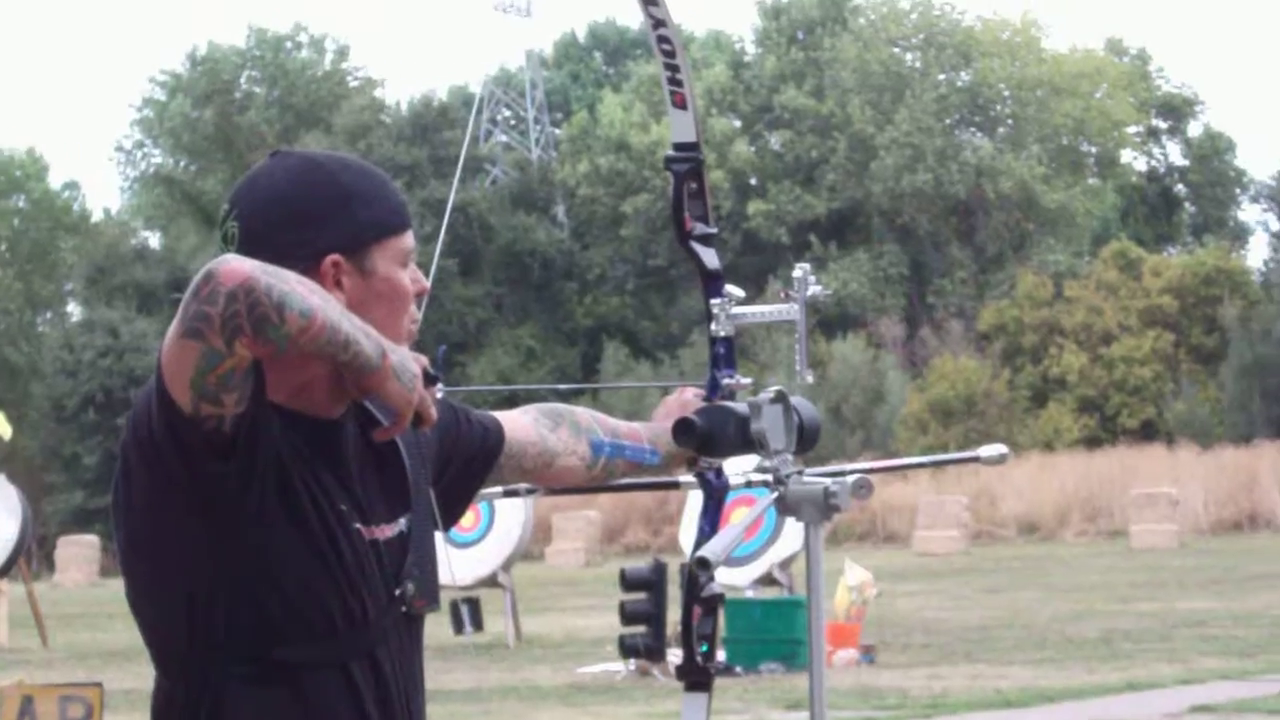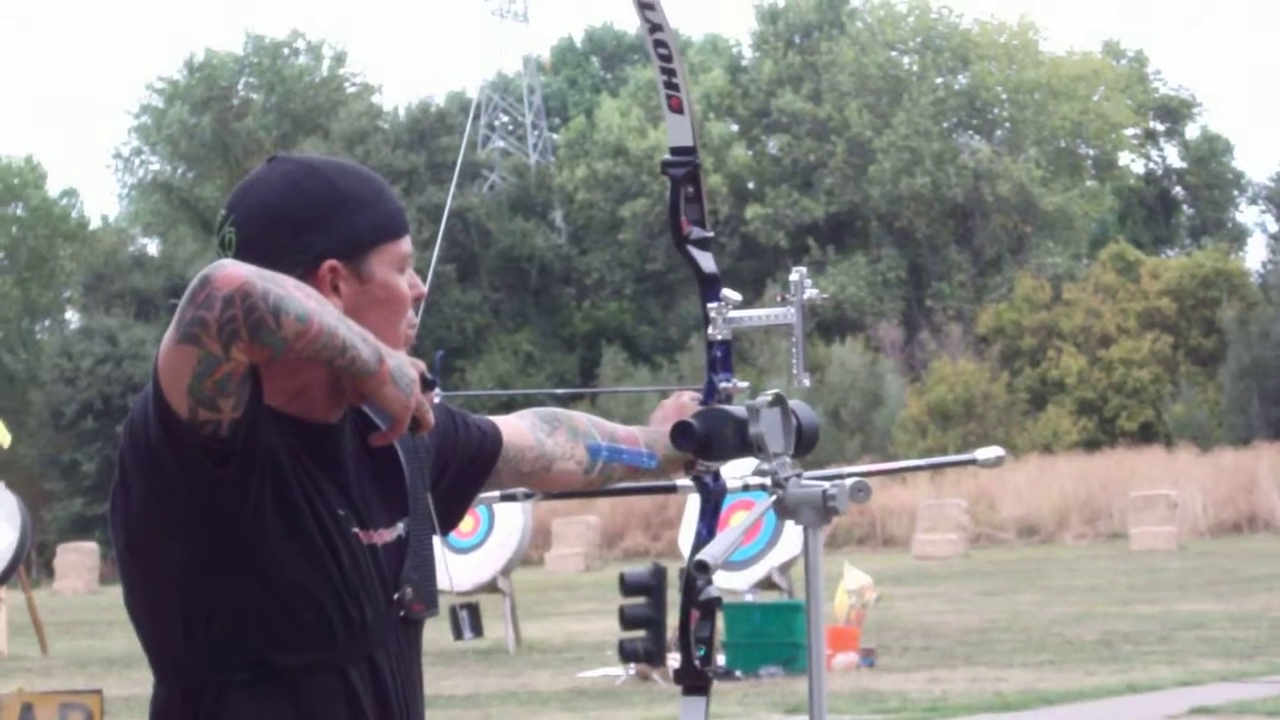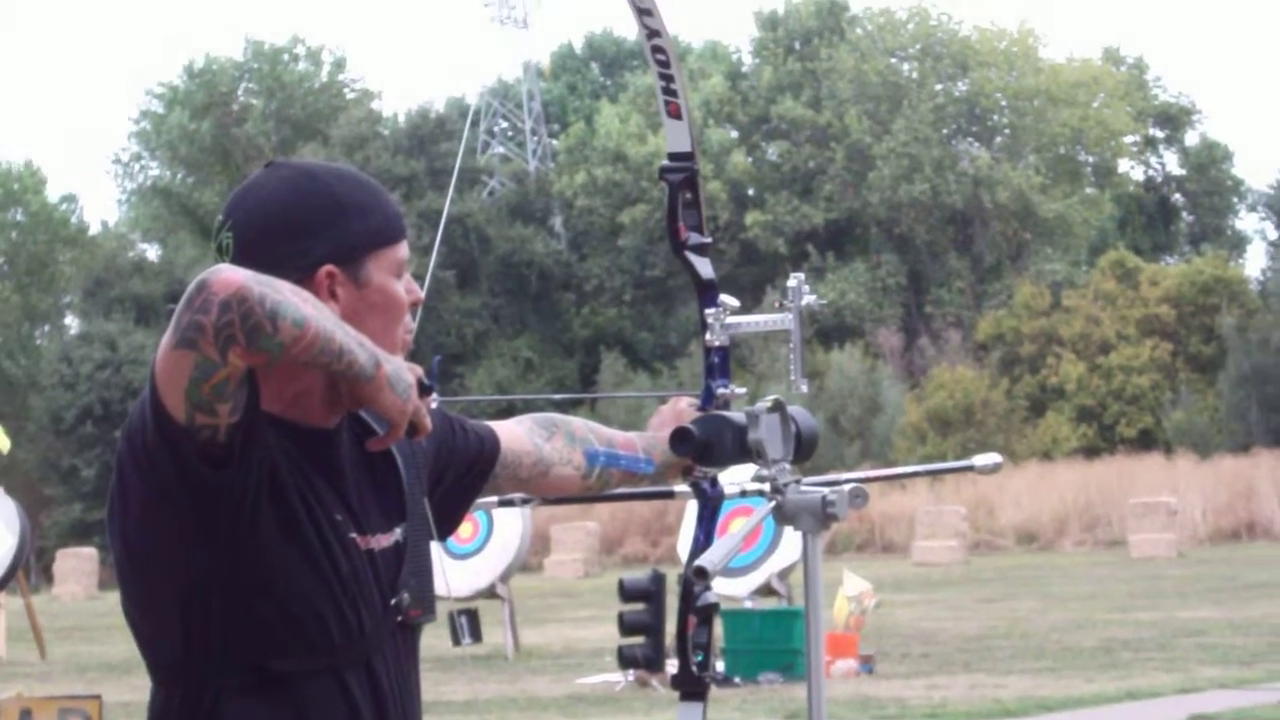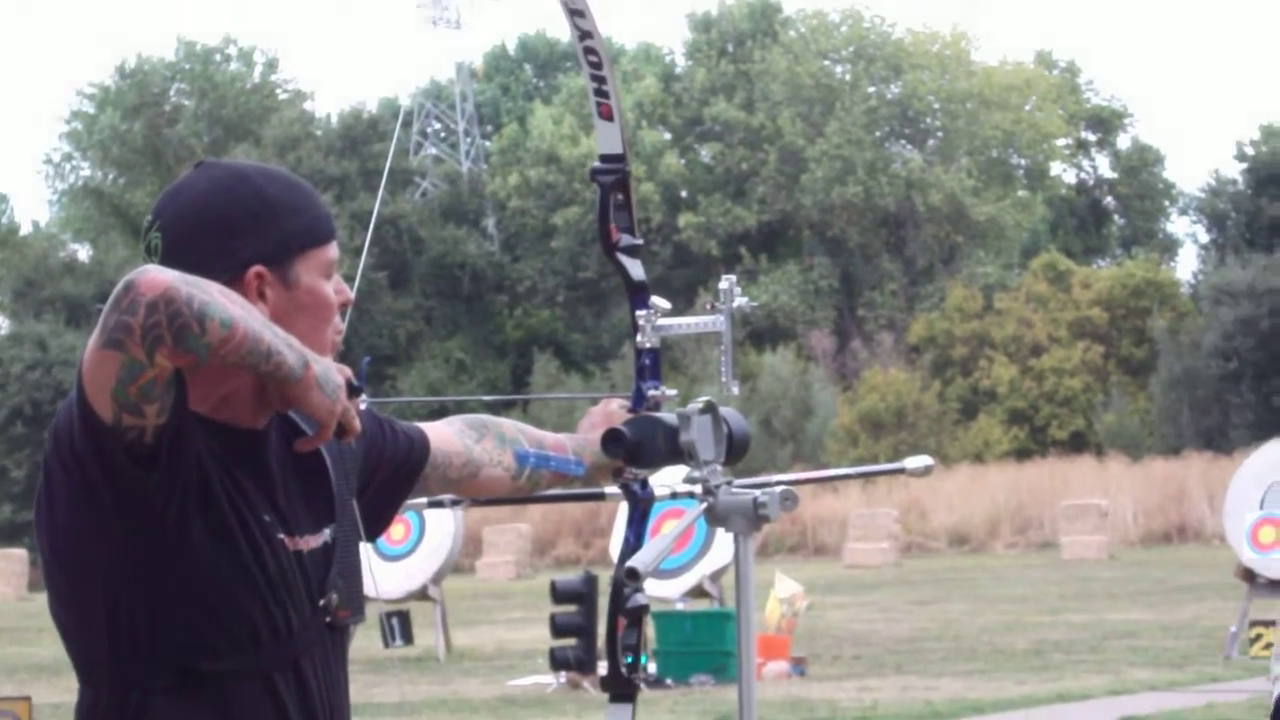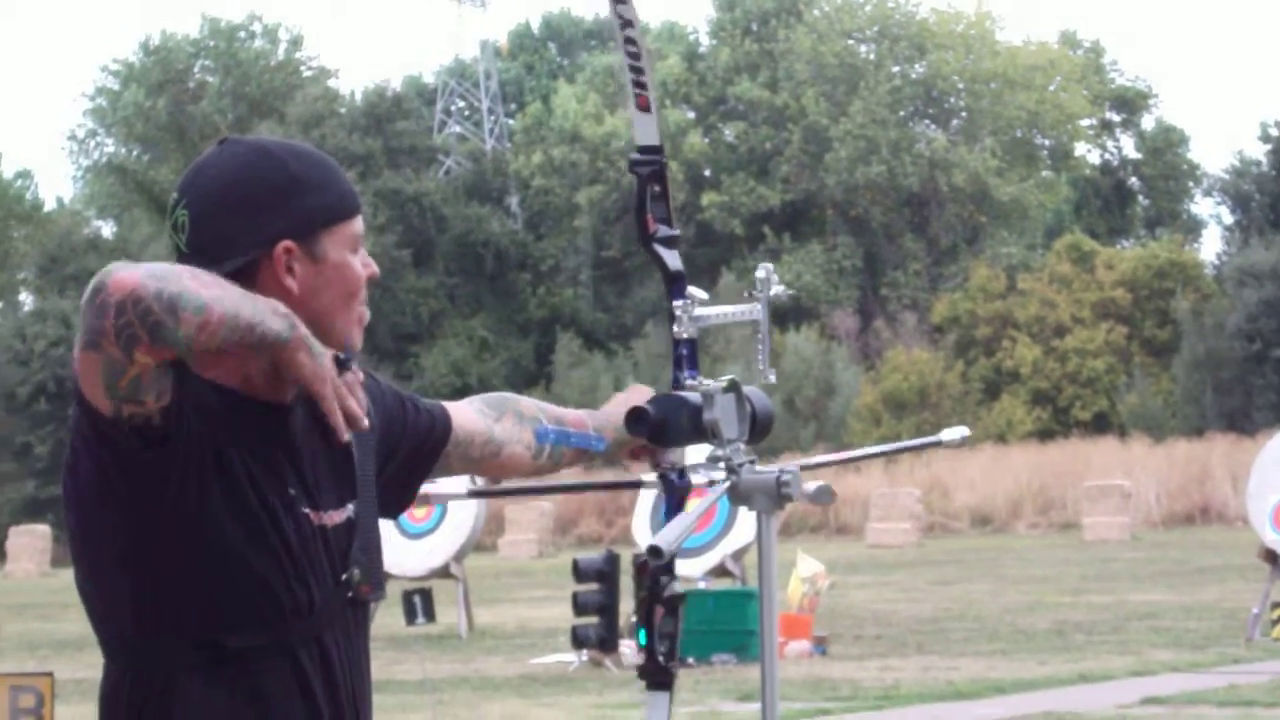
dt=0.5s
person 1, frame 1
left shoulder: (397, 428)
right shoulder: (209, 432)
left elbow: (541, 439)
right elbow: (230, 287)
left wrist: (656, 438)
right wrist: (374, 359)
person 1, frame 2
left shoulder: (397, 434)
right shoulder: (203, 438)
left elbow: (540, 443)
right elbow: (226, 293)
left wrist: (658, 442)
right wrist: (371, 362)
person 1, frame 3
left shoulder: (391, 441)
right shoulder: (199, 442)
left elbow: (536, 449)
right elbow: (223, 297)
left wrist: (652, 449)
right wrist: (368, 371)
person 1, frame 4
left shoulder: (320, 438)
right shoulder: (125, 442)
left elbow: (468, 448)
right elbow: (149, 297)
left wrist: (584, 450)
right wrist: (295, 368)
person 1, frame 5
left shoulder: (349, 410)
right shoulder: (148, 413)
left elbow: (490, 430)
right elbow: (127, 294)
left wrist: (602, 428)
right wrist: (289, 339)
